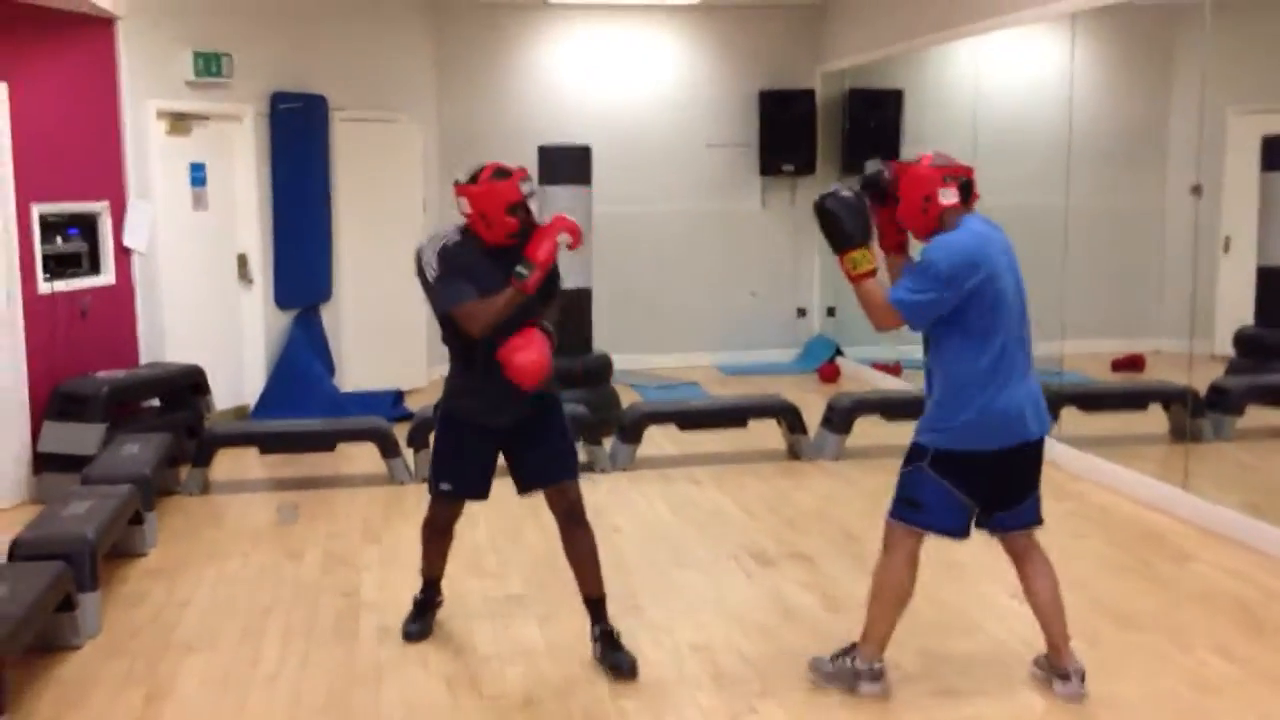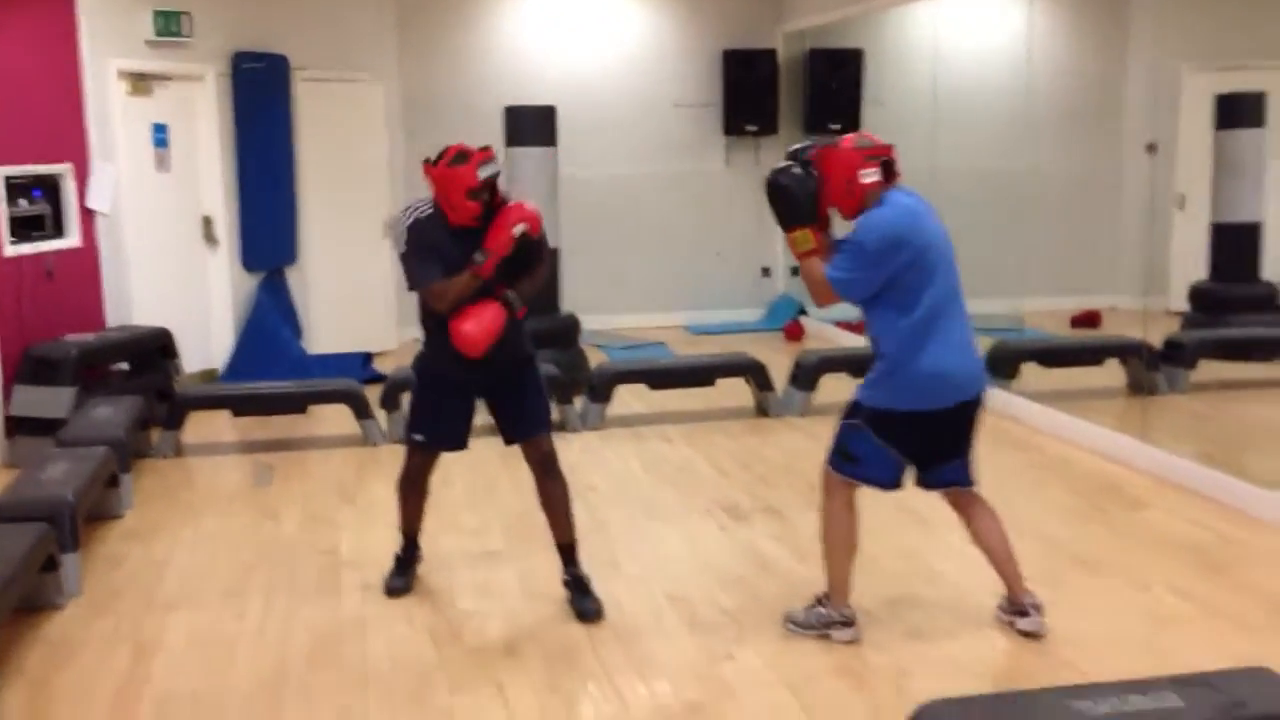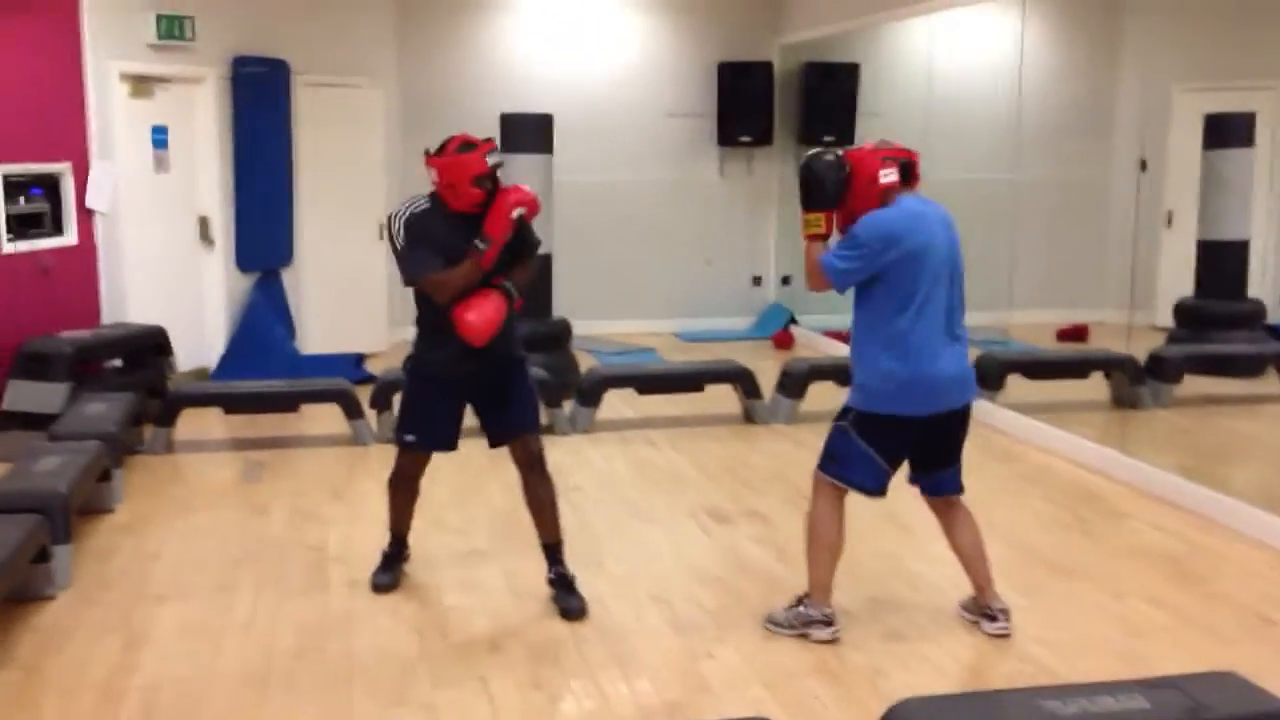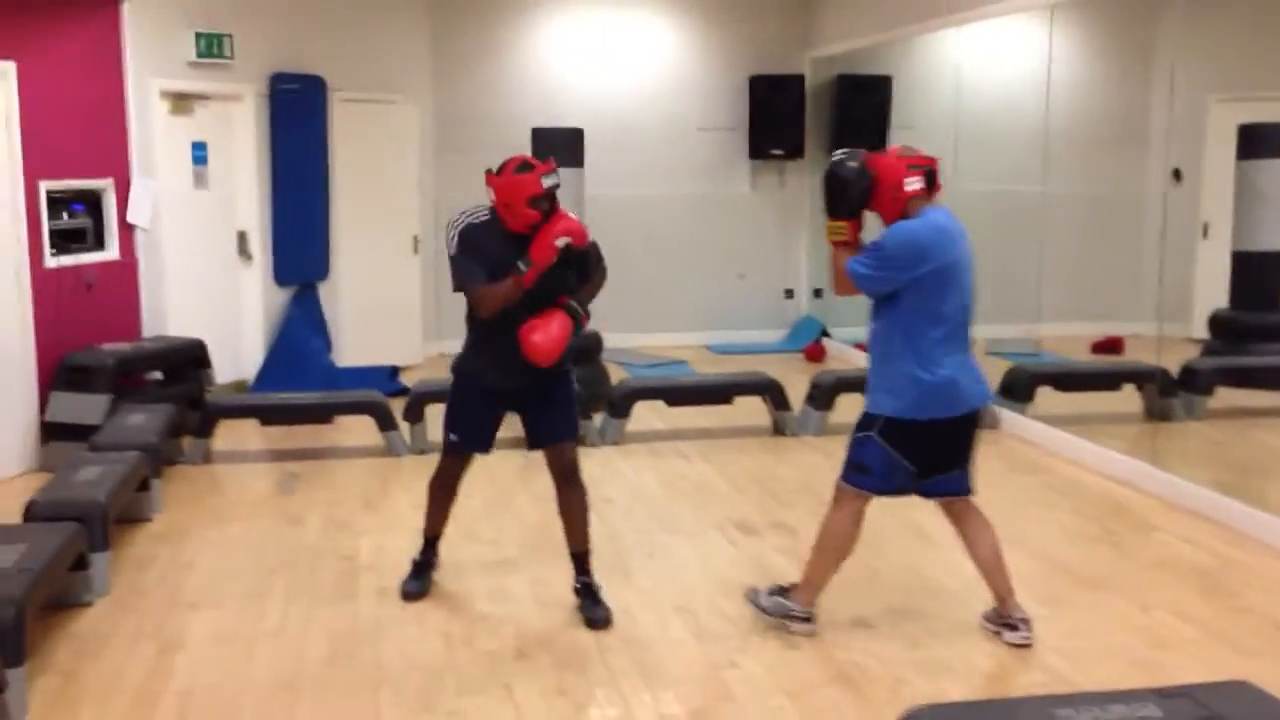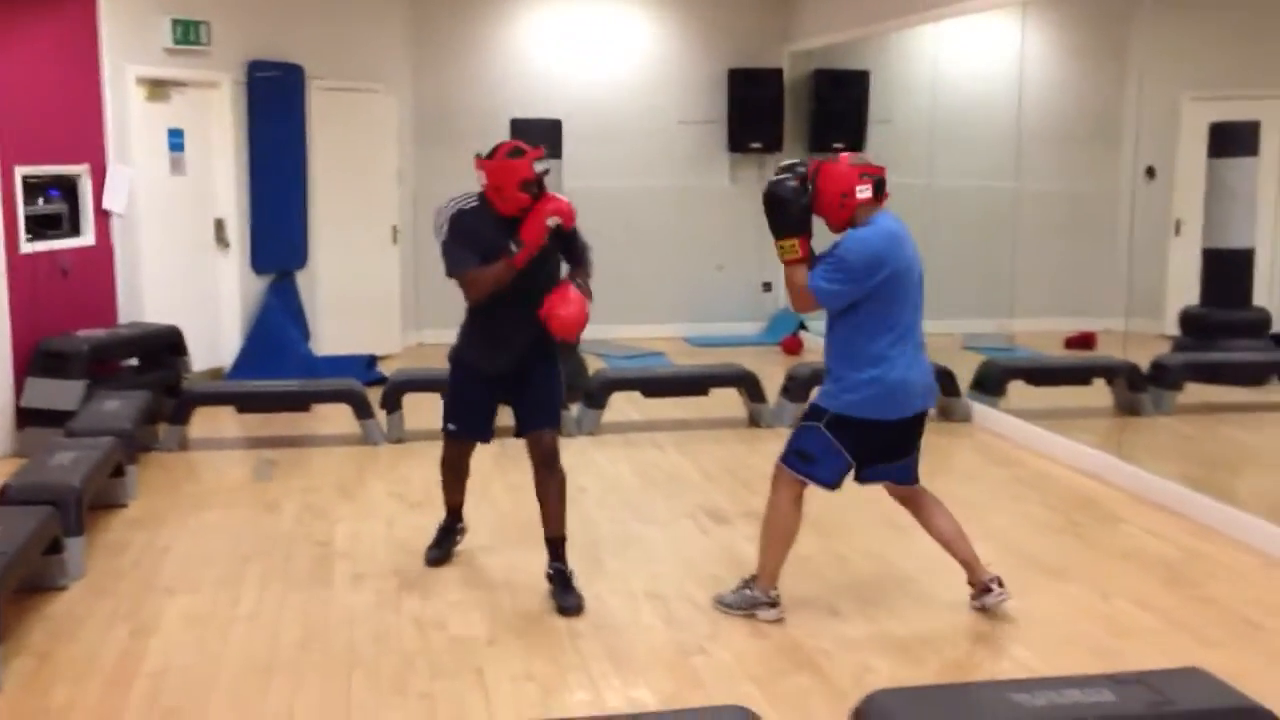
dt=0.3s
person 1, frame 1
left shoulder: (955, 249)
right shoulder: (983, 235)
left elbow: (887, 315)
right elbow: (914, 289)
left wrist: (851, 249)
right wrist: (884, 228)
left hip: (962, 427)
right hip: (1019, 420)
left knee: (902, 536)
right knee: (1020, 540)
left ankle: (866, 661)
right ankle: (1064, 664)
person 1, frame 2
left shoulder: (883, 226)
right shoulder: (910, 208)
left elbow: (824, 292)
right elbow: (845, 264)
left wrist: (798, 226)
right wrist: (813, 217)
left hip: (905, 385)
right hip: (959, 379)
left knee: (839, 483)
right knee: (960, 492)
left ankle: (837, 610)
right ankle: (1022, 602)
person 1, frame 3
left shoulder: (885, 225)
right shoulder: (937, 219)
left elbow: (818, 278)
left wrist: (816, 214)
right wrist: (843, 219)
left hip: (892, 391)
right hip: (949, 388)
left knee: (828, 487)
right knee: (944, 498)
left ankle: (817, 609)
right ankle: (990, 604)
person 1, frame 4
left shoulder: (913, 237)
right shoulder: (944, 227)
left elbow: (845, 281)
right elbow: (868, 269)
left wrist: (841, 221)
right wrist: (851, 219)
left hip: (911, 398)
right hip: (959, 393)
left knee: (851, 497)
right knee: (959, 504)
left ankle: (800, 602)
right ankle: (1011, 615)
person 1, frame 5
left shoulder: (867, 244)
right shoulder: (885, 232)
left elbow: (804, 299)
right elbow: (822, 278)
left wrist: (788, 235)
right wrist: (797, 233)
left hip: (862, 395)
right hip: (906, 391)
left knee: (787, 480)
right knee: (907, 489)
left ankle: (763, 592)
right ankle: (983, 580)
person 2, frame 1
left shoulder: (531, 240)
right shoulder: (441, 254)
right elbow: (477, 324)
left wrist: (539, 331)
right wrist: (531, 268)
left hip: (533, 402)
right hip: (470, 408)
left knee: (570, 507)
right knee: (443, 511)
left ankle: (602, 629)
right ankle: (428, 596)
person 2, frame 2
left shoulder: (510, 214)
right shoulder: (416, 227)
left elbow: (538, 268)
right elbow: (439, 301)
left wrist: (506, 302)
right wrist: (490, 255)
left hip: (508, 357)
right hip: (446, 364)
left knee: (543, 457)
right knee: (416, 465)
left ankle: (573, 574)
right ankle: (408, 553)
person 2, frame 3
left shoulder: (504, 205)
right shoulder: (412, 221)
left elbow: (528, 260)
right elbow: (441, 290)
left wrist: (502, 291)
right wrist: (490, 240)
left hip: (498, 356)
right hip: (437, 363)
left knee: (531, 457)
right knee: (409, 464)
left ankle: (558, 572)
right ankle: (396, 550)
person 2, frame 4
left shoulder: (564, 229)
right shoulder: (469, 233)
left elbow: (595, 274)
right elbow: (484, 305)
left wrist: (571, 310)
right wrist: (535, 263)
left hip: (546, 367)
right hip: (483, 370)
left knee: (566, 467)
right knee: (451, 466)
left ankle: (584, 581)
right ankle: (426, 559)
person 2, frame 5
left shoulder: (550, 214)
right shoulder: (460, 218)
left elbow: (579, 252)
right elbow: (476, 289)
left wrist: (577, 285)
right wrist: (524, 245)
left hip: (535, 354)
right hip: (478, 357)
left knee: (546, 451)
right knee: (456, 451)
left ankle: (558, 567)
right ankle: (452, 524)
